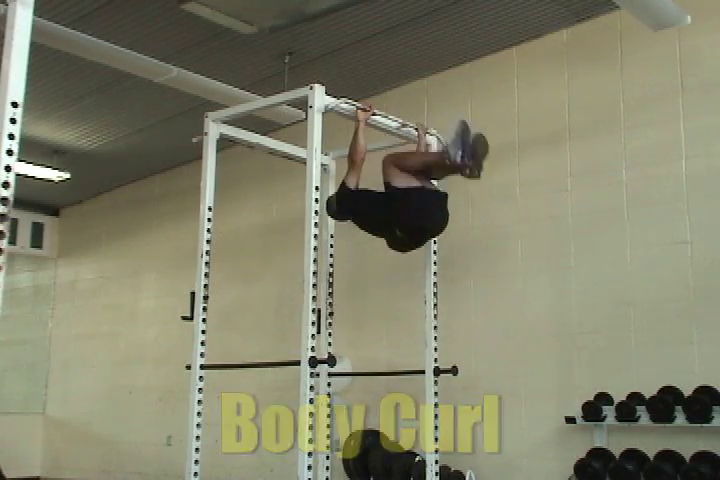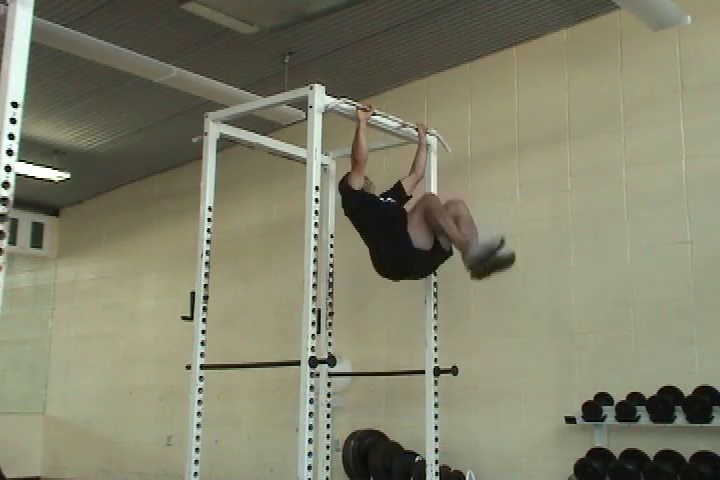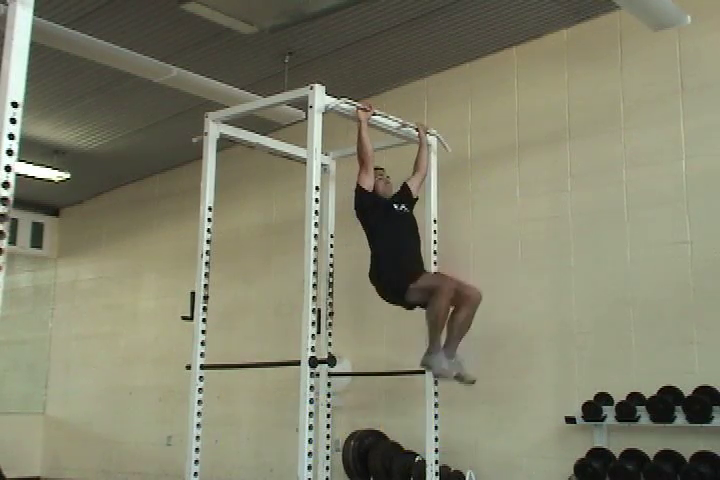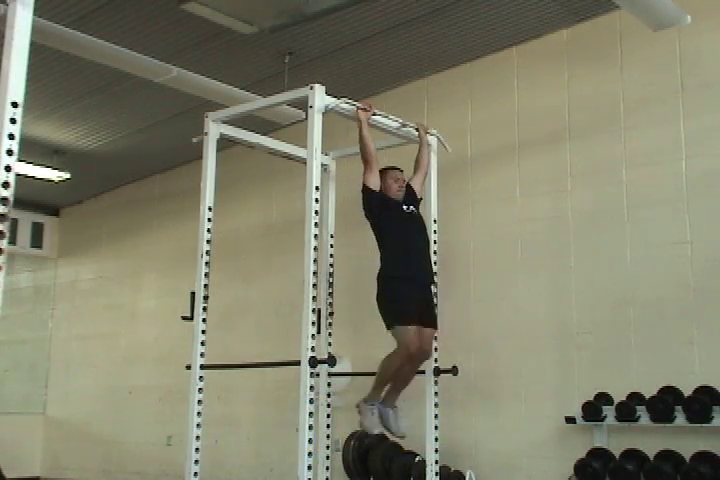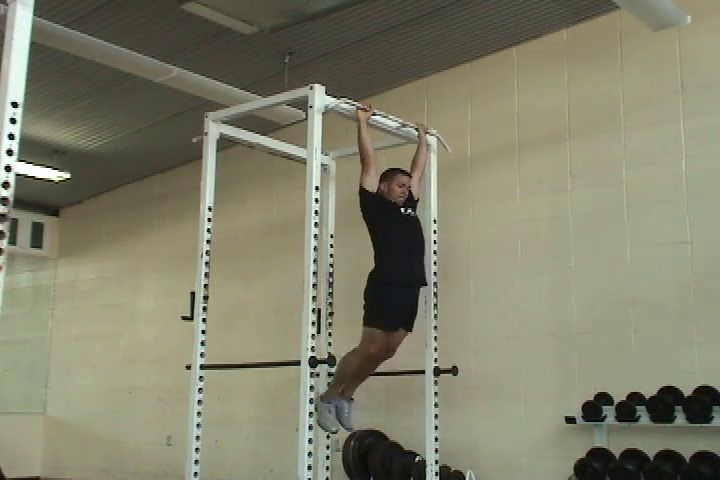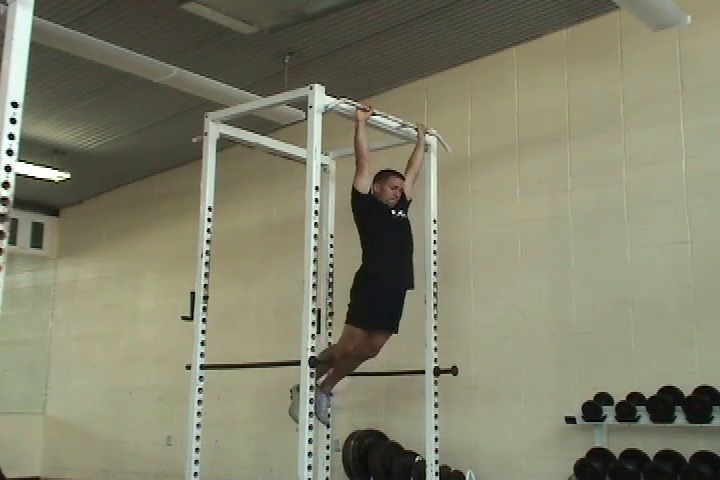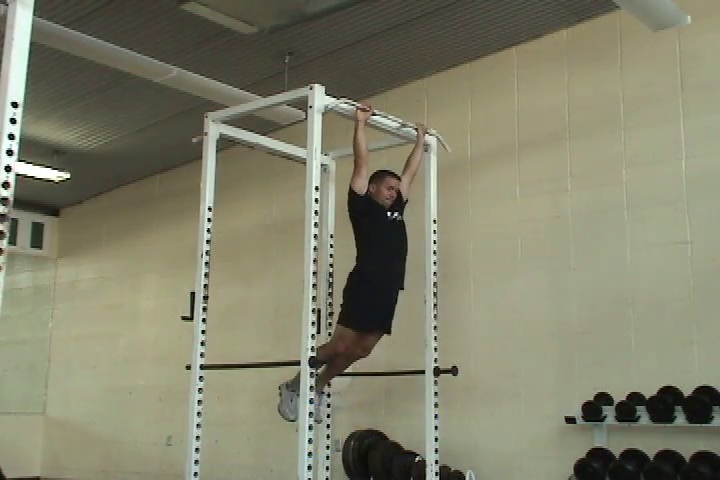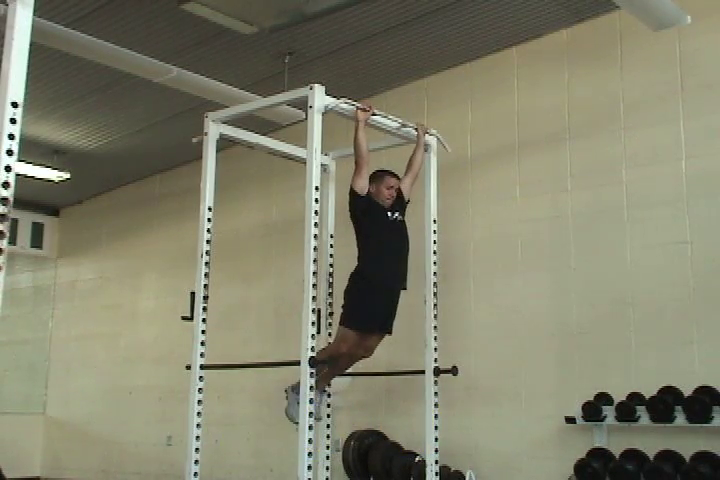
dt=0.2s
person 1, frame 1
right shoulder: (348, 200)
right elbow: (355, 163)
left wrist: (422, 140)
right wrist: (361, 123)
right knee: (391, 160)
right ankle: (452, 157)
person 1, frame 2
left shoulder: (389, 197)
right shoulder: (355, 202)
left elbow: (416, 175)
right elbow: (358, 162)
left wrist: (422, 139)
right wrist: (361, 123)
left hip: (417, 255)
right hip: (394, 257)
left knee: (456, 205)
right knee: (430, 201)
left ankle: (478, 258)
right ankle: (473, 251)
person 1, frame 3
left shoulder: (401, 201)
right shoulder: (367, 203)
left elbow: (419, 172)
right elbow: (366, 165)
left wrist: (422, 140)
right wrist: (362, 123)
left hip: (412, 275)
right hip: (390, 275)
left knee: (471, 295)
right knee: (446, 285)
left ankle: (448, 356)
right ankle: (434, 353)
person 1, frame 4
left shoulder: (410, 203)
right shoulder: (378, 202)
left elbow: (420, 171)
right elbow: (370, 165)
left wrist: (423, 140)
right wrist: (362, 124)
left hip: (421, 286)
right hip: (396, 284)
left knee: (422, 352)
right knee: (410, 348)
left ankle: (387, 404)
right ankle: (369, 403)
person 1, frame 5
left shoulder: (408, 206)
right shoulder: (374, 203)
left elbow: (418, 171)
right elbow: (369, 164)
left wrist: (422, 139)
right wrist: (362, 123)
left hip: (410, 288)
right hip: (385, 285)
left knee: (386, 351)
right knee: (369, 348)
left ankle: (343, 397)
right ankle: (328, 398)
person 1, frame 6
left shoulder: (400, 209)
right shoulder: (366, 205)
left elbow: (412, 172)
right elbow: (363, 164)
left wrist: (421, 140)
right wrist: (361, 124)
left hip: (396, 290)
right hip: (372, 286)
left knee: (370, 349)
right knee: (349, 345)
left ankle: (324, 390)
right ankle: (303, 389)
person 1, frame 7
left shoulder: (395, 209)
right shoulder: (362, 205)
left elbow: (409, 173)
right elbow: (361, 165)
left wrist: (420, 140)
right wrist: (360, 124)
left hip: (389, 291)
right hip: (364, 287)
left knee: (362, 350)
right knee: (340, 345)
left ankle: (317, 388)
right ankle: (293, 387)
person 1, frame 8
left shoulder: (397, 209)
right shoulder: (363, 206)
left elbow: (411, 173)
right elbow: (362, 165)
left wrist: (420, 140)
right wrist: (360, 123)
left hip: (390, 290)
right hip: (365, 287)
left knee: (364, 350)
right knee: (344, 347)
left ankle: (317, 387)
right ankle: (297, 389)
